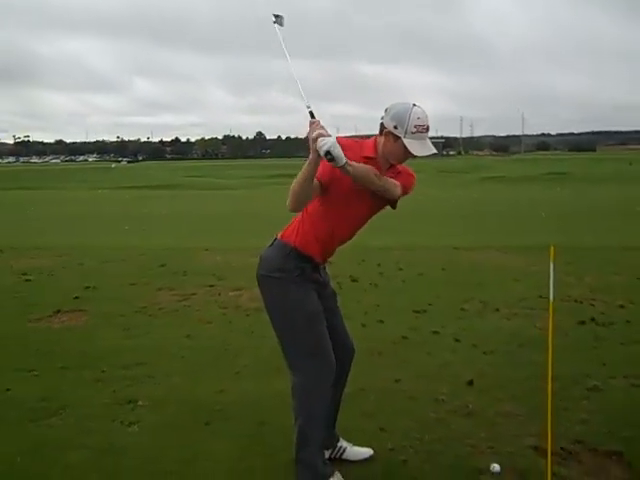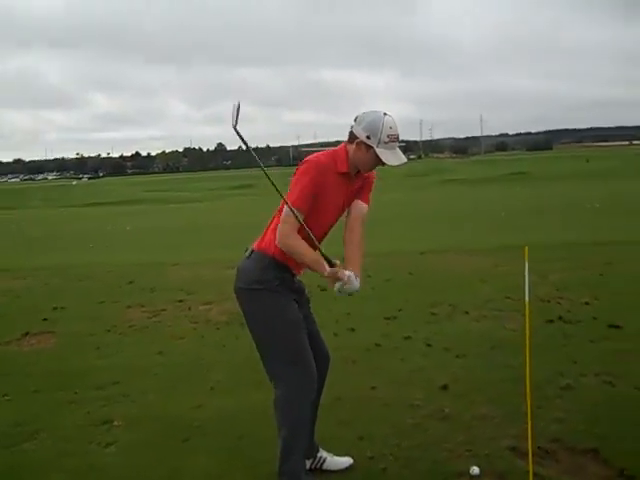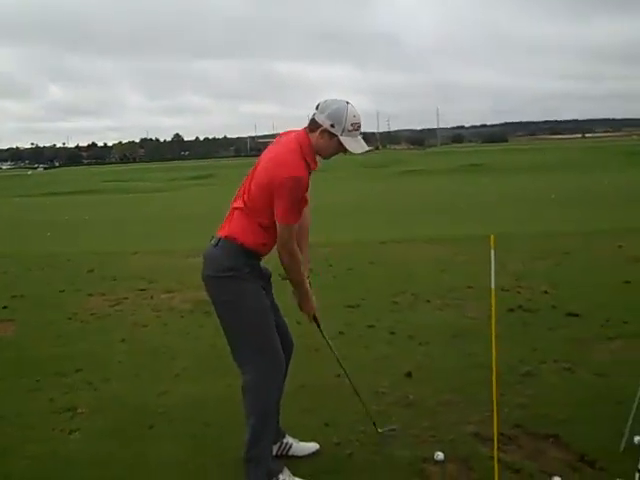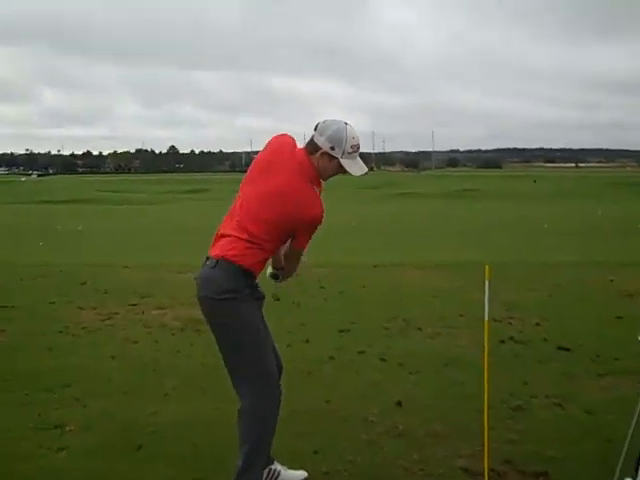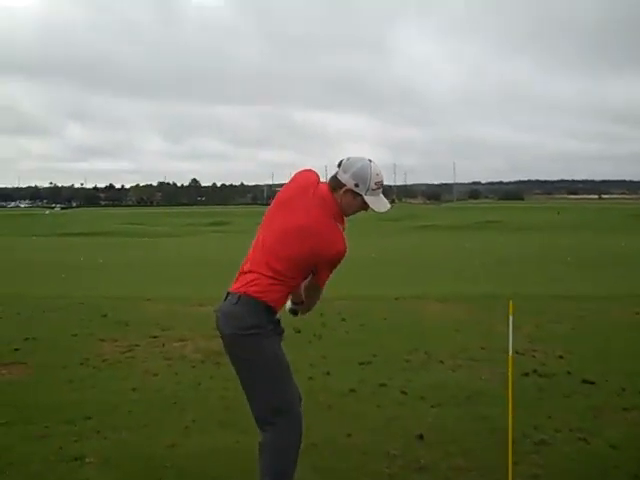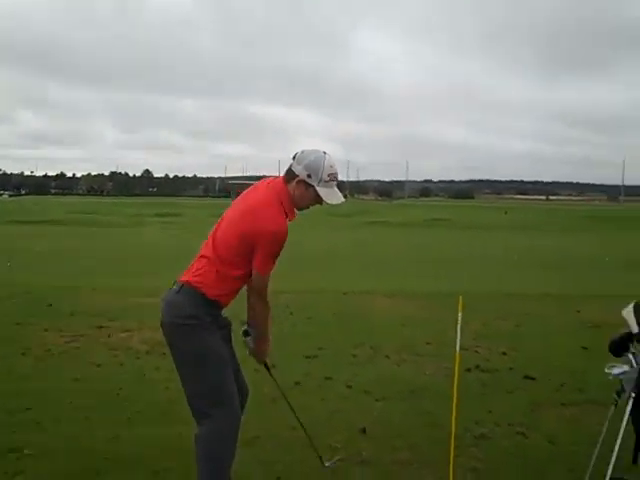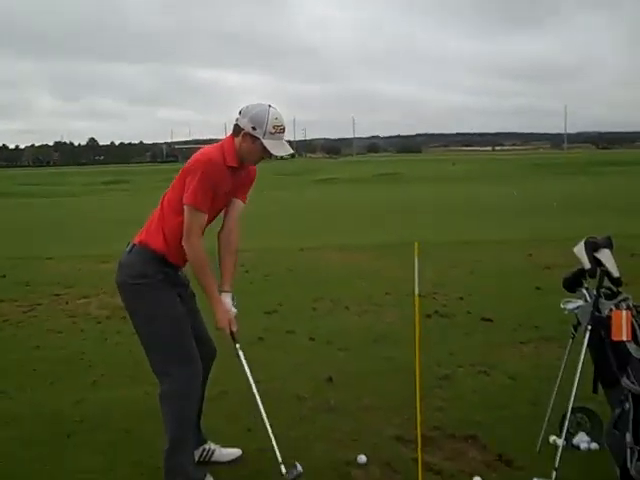
dt=0.2s
person 1, frame 1
left shoulder: (403, 179)
right shoulder: (345, 148)
left elbow: (374, 182)
right elbow: (295, 204)
left wrist: (340, 159)
right wrist: (315, 157)
left hip: (315, 268)
right hip: (285, 265)
left knee: (341, 354)
right knee: (315, 366)
left ankle: (324, 440)
person 1, frame 2
left shoulder: (365, 180)
right shoulder: (315, 167)
left elbow: (354, 229)
right elbow: (284, 238)
left wrist: (351, 272)
right wrist: (326, 270)
left hip: (286, 276)
right hip: (263, 276)
left knee: (317, 362)
right knee: (297, 376)
person 1, frame 3
left shoulder: (294, 140)
right shoulder: (292, 172)
left elbow: (302, 216)
right elbow: (287, 246)
left wrist: (304, 280)
right wrist: (305, 295)
left hip: (245, 261)
right hip: (231, 265)
left knee: (280, 348)
right knee: (265, 363)
left ankle: (270, 437)
person 1, frame 4
left shoulder: (281, 144)
right shoulder: (310, 207)
right elbow: (290, 258)
right wrist: (282, 269)
left hip: (223, 276)
right hip: (229, 286)
left knee: (268, 370)
right knee: (262, 387)
person 1, frame 5
left shoulder: (305, 180)
right shoulder: (333, 243)
right elbow: (312, 293)
right wrist: (304, 302)
left hip: (238, 307)
right hip: (251, 320)
left knee: (287, 406)
right knee: (284, 422)
person 1, frame 6
left shoulder: (269, 185)
right shoulder: (274, 226)
right elbow: (258, 293)
left wrist: (254, 324)
right wrist: (262, 340)
left hip: (197, 306)
right hip: (191, 312)
left knee: (235, 397)
right knee: (221, 414)
person 1, frame 7
left shoulder: (245, 171)
right shoulder: (208, 162)
left elbow: (229, 231)
right elbow: (191, 241)
left wrist: (226, 294)
right wrist: (217, 303)
left hip: (168, 270)
right hip: (145, 270)
left knee: (202, 354)
right knee: (181, 370)
left ankle: (193, 445)
